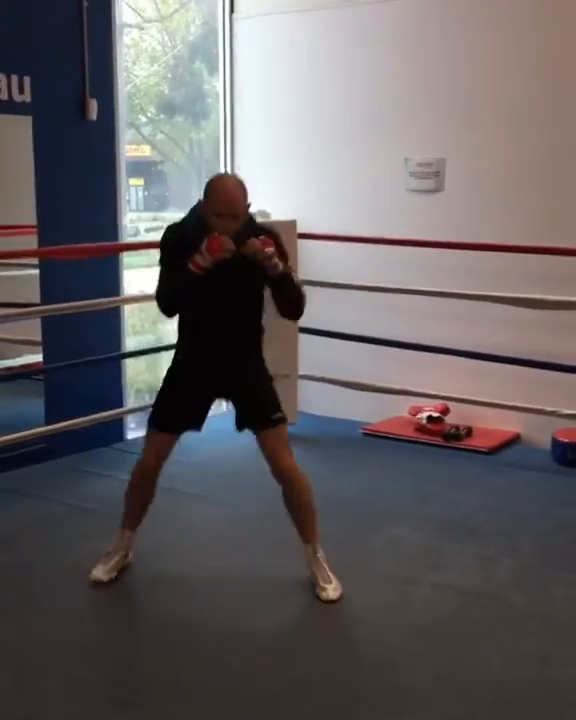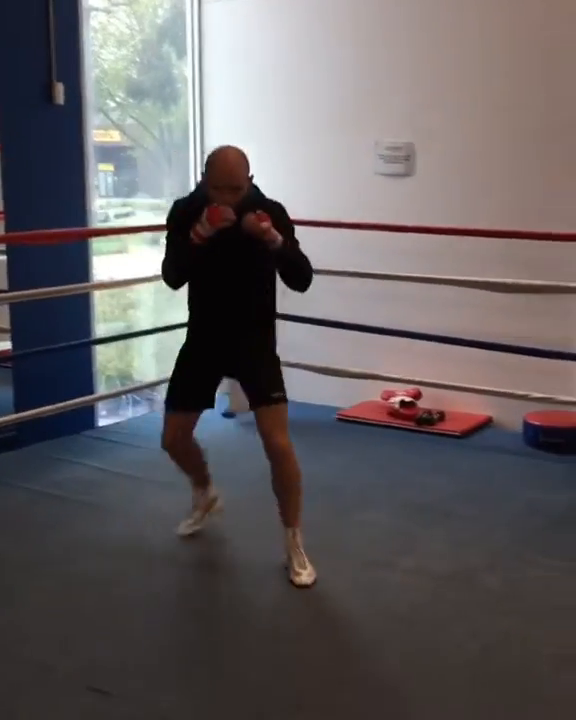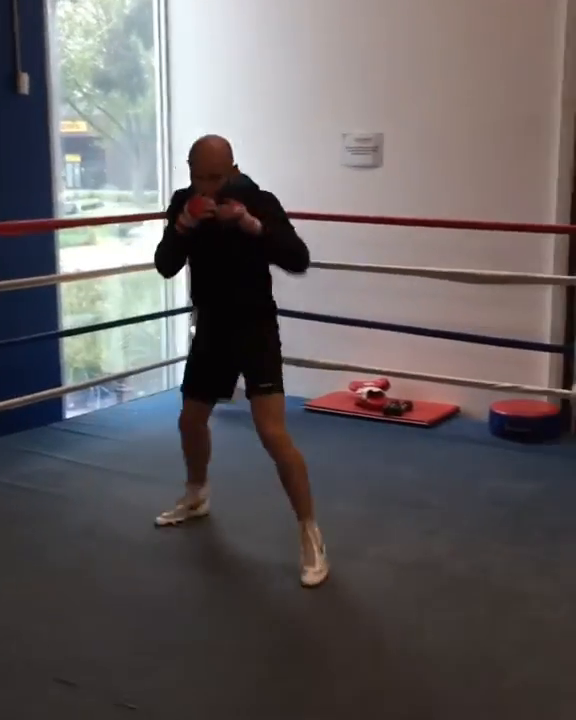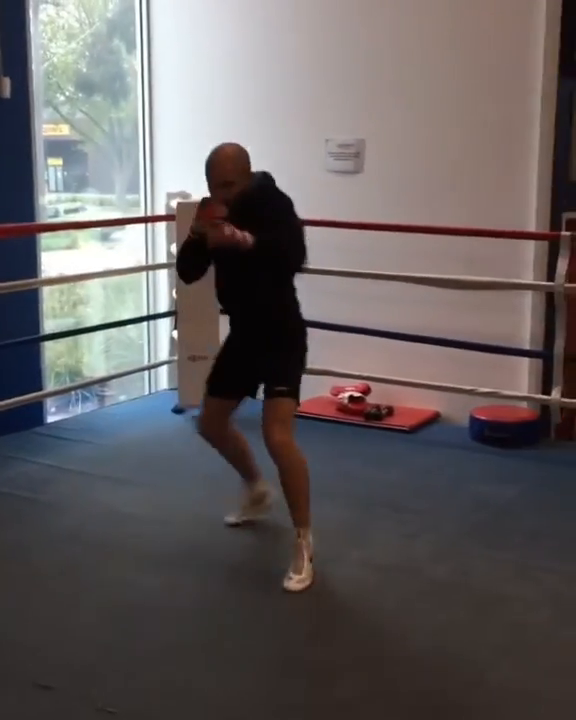
dt=0.2s
person 1, frame 1
left shoulder: (263, 239)
right shoulder: (178, 237)
left elbow: (293, 310)
right elbow: (167, 304)
left wrist: (276, 269)
right wrist: (195, 268)
left hip: (244, 365)
right hip: (190, 363)
left knee: (284, 466)
right knee: (149, 462)
left ankle: (315, 559)
right ankle: (122, 547)
person 1, frame 2
left shoulder: (270, 213)
right shoulder: (185, 212)
left elbow: (300, 280)
right elbow: (172, 277)
left wrist: (276, 242)
right wrist: (195, 239)
left hip: (255, 340)
right hip: (202, 338)
left knee: (278, 445)
right knee: (174, 439)
left ankle: (294, 544)
right ankle: (206, 496)
person 1, frame 3
left shoulder: (259, 203)
right shoulder: (184, 202)
left elbow: (298, 260)
right elbow: (166, 267)
left wrist: (252, 225)
right wrist: (180, 230)
left hip: (257, 330)
right hip: (211, 330)
left knee: (273, 435)
right knee: (190, 422)
left ankle: (311, 537)
right ankle: (195, 496)
person 1, frame 4
left shoulder: (273, 205)
right shoulder: (214, 212)
left elbow: (295, 255)
right elbow: (187, 273)
left wrist: (245, 241)
right wrist: (198, 237)
left hip: (281, 335)
right hip: (242, 332)
left knee: (279, 438)
right knee: (212, 423)
left ankle: (303, 544)
right ankle: (256, 490)
